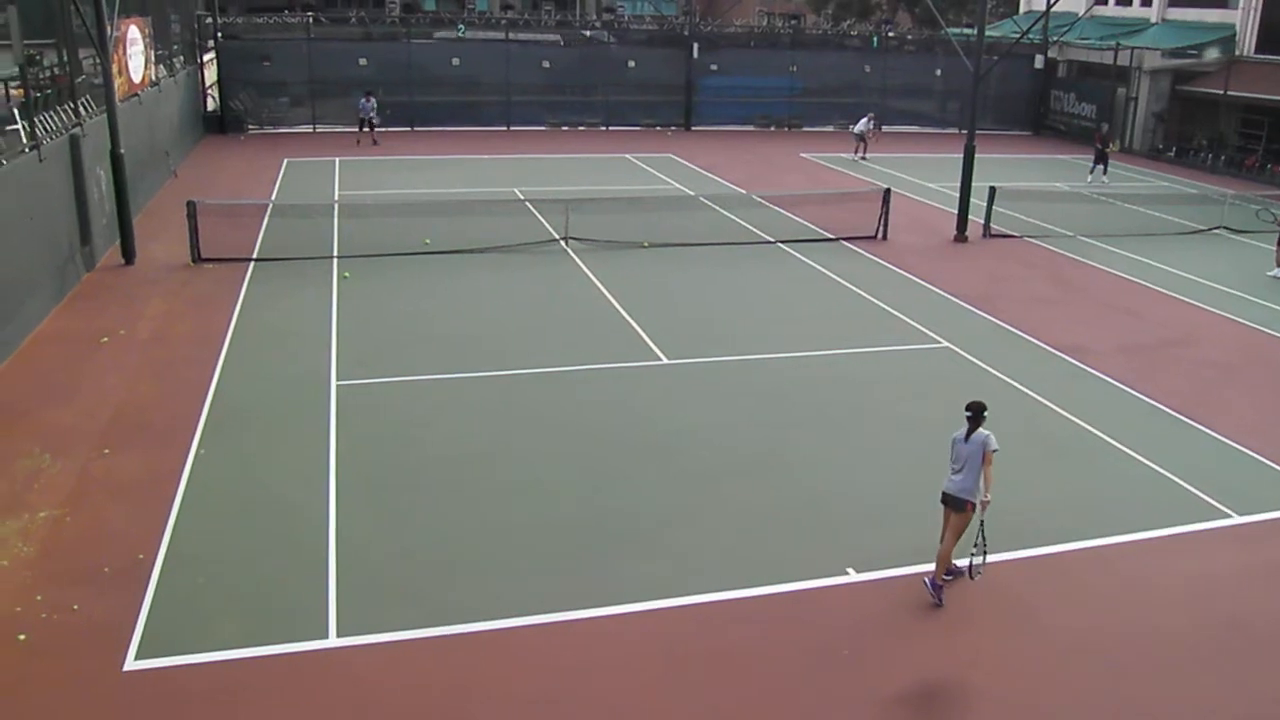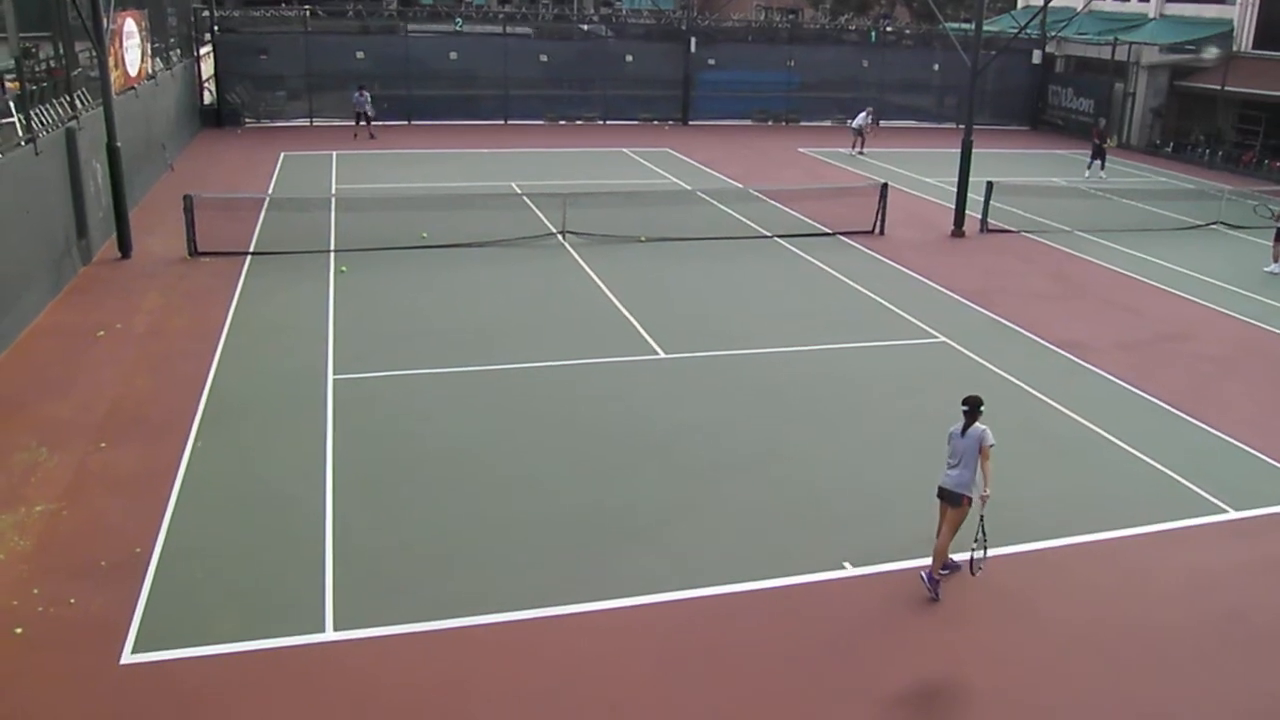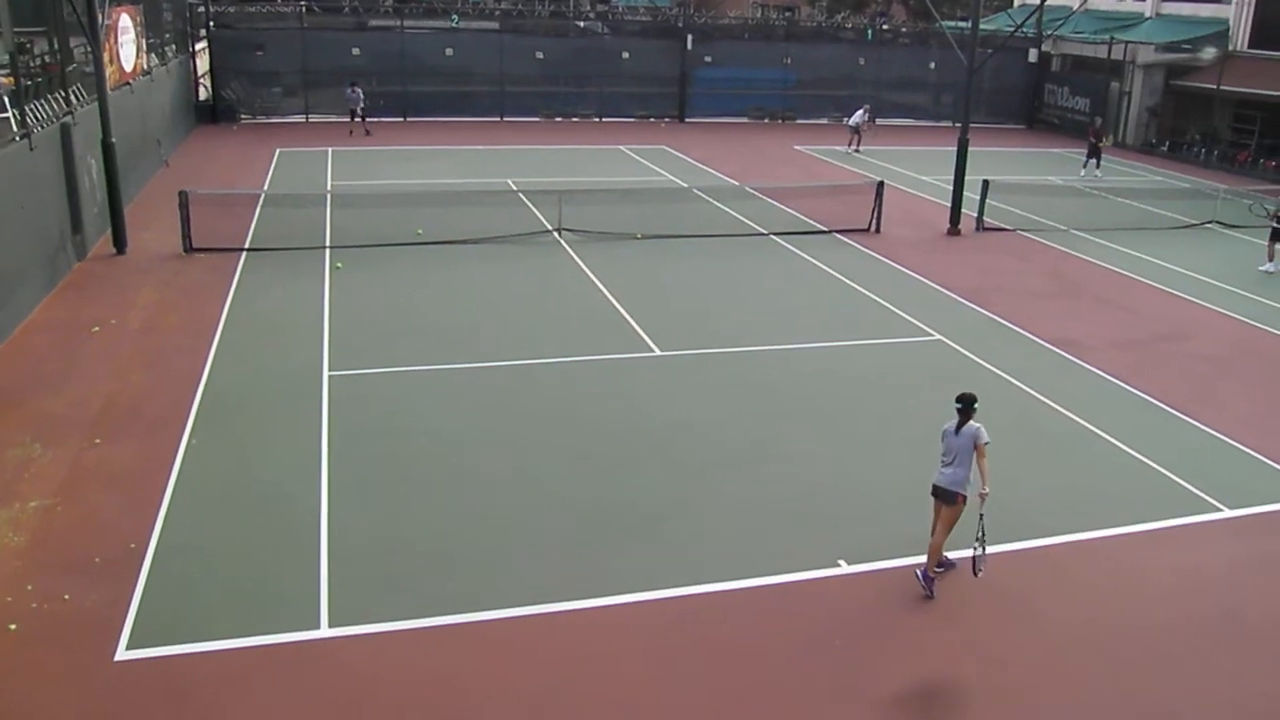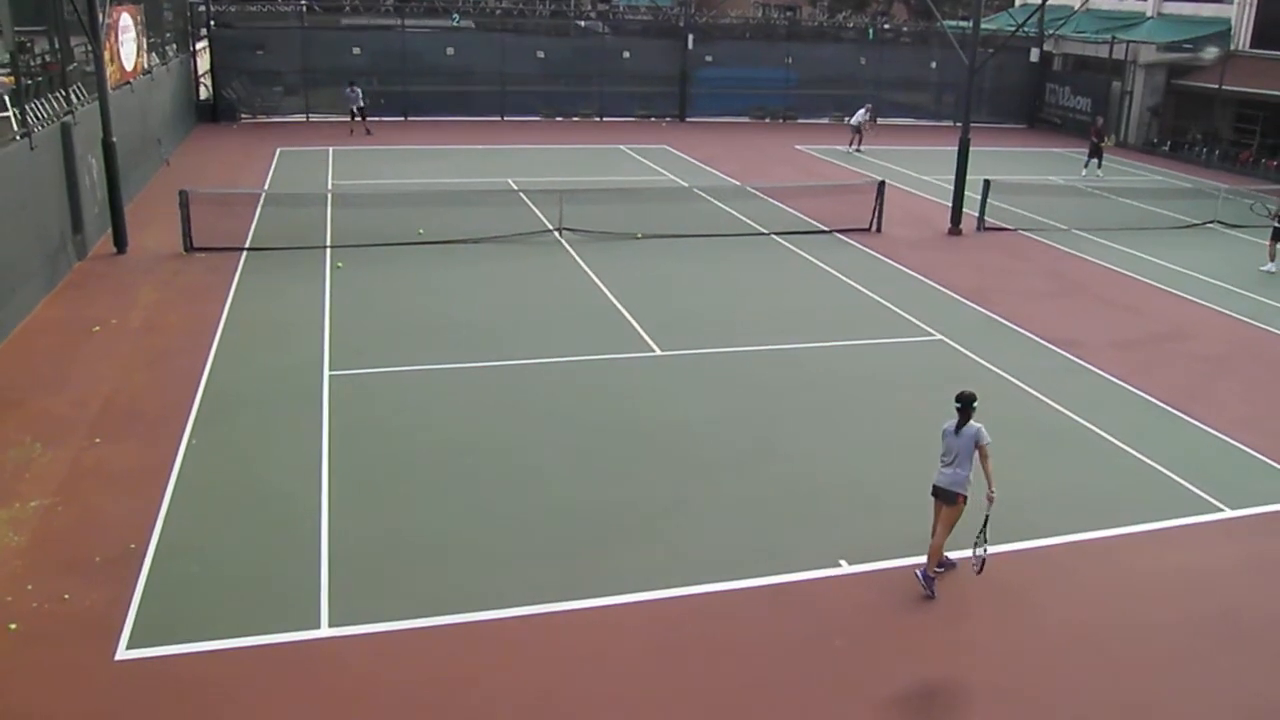
dt=0.2s
person 1, frame 1
left shoulder: (957, 436)
right shoulder: (986, 437)
right elbow: (987, 465)
right wrist: (987, 492)
left hip: (949, 489)
right hip: (966, 495)
left knee: (947, 534)
right knee: (951, 537)
left ankle: (948, 568)
right ankle: (936, 580)
person 1, frame 2
left shoulder: (954, 430)
right shoulder: (982, 432)
right elbow: (985, 460)
right wrist: (986, 487)
left hip: (945, 483)
right hip: (962, 489)
left knee: (943, 528)
right knee: (947, 532)
left ankle: (944, 562)
right ankle: (933, 574)
person 1, frame 3
left shoulder: (947, 428)
right shoulder: (976, 430)
right elbow: (981, 458)
right wrist: (984, 485)
left hip: (940, 481)
right hip: (956, 487)
left knee: (938, 526)
right knee: (942, 530)
left ankle: (939, 560)
right ankle: (928, 572)
person 1, frame 4
left shoulder: (947, 427)
right shoulder: (977, 430)
right elbow: (984, 460)
right wrist: (990, 487)
left hip: (940, 481)
right hip: (957, 486)
left knee: (938, 526)
right knee: (942, 531)
left ankle: (939, 560)
right ankle: (928, 572)
